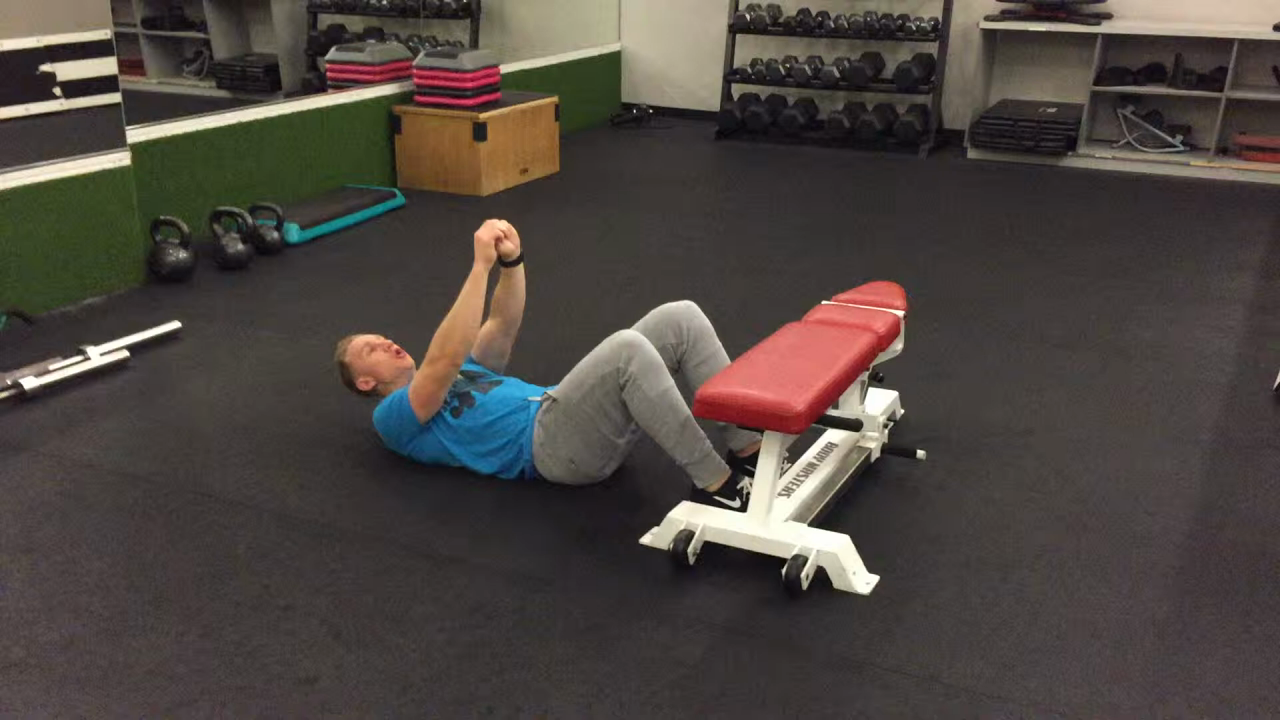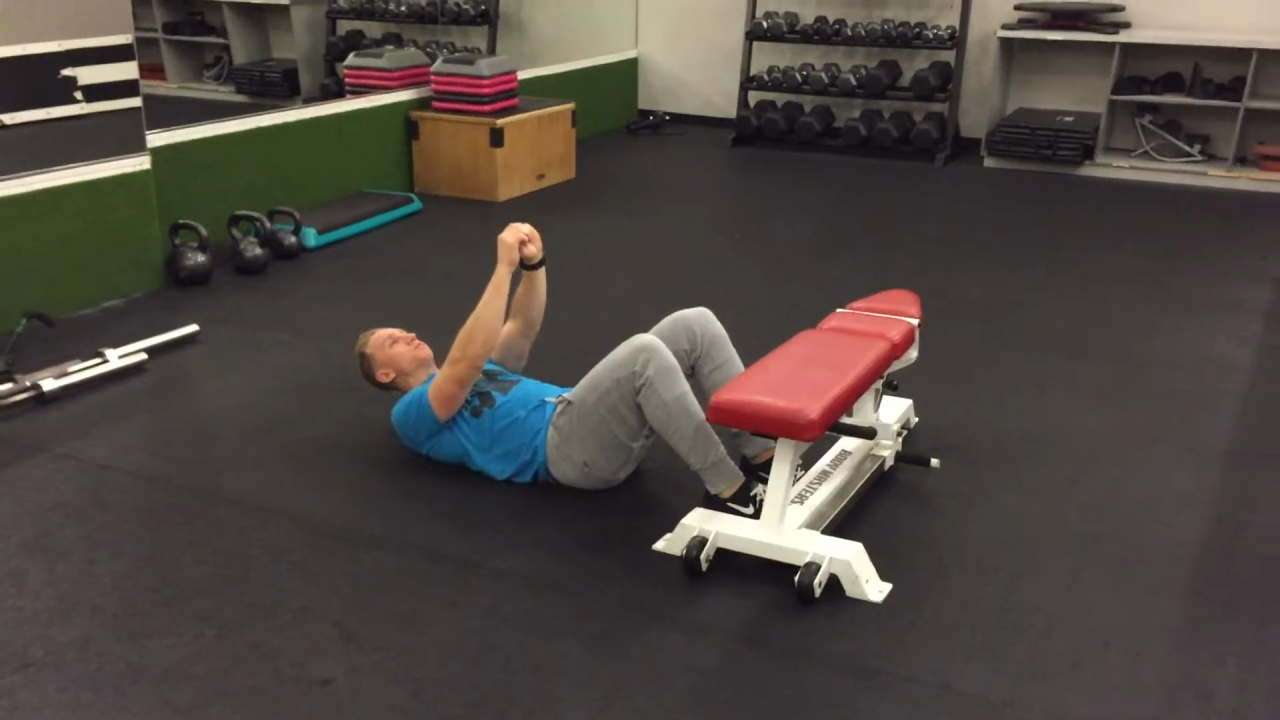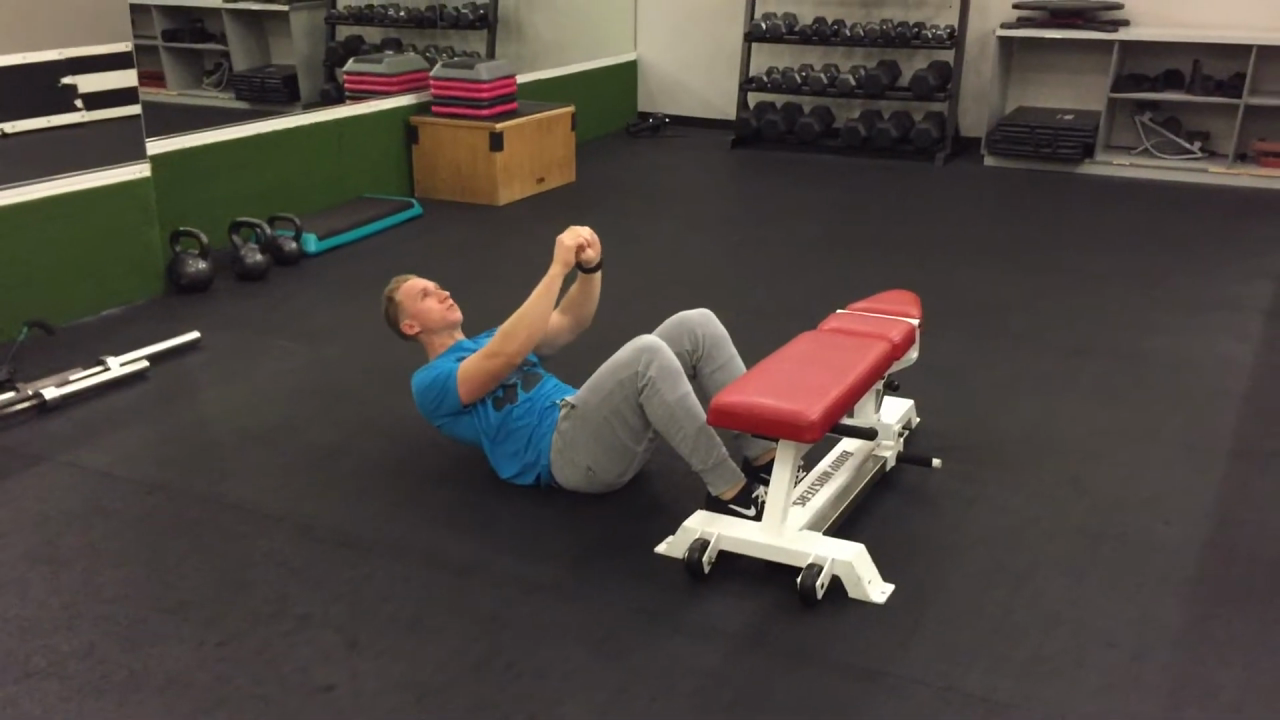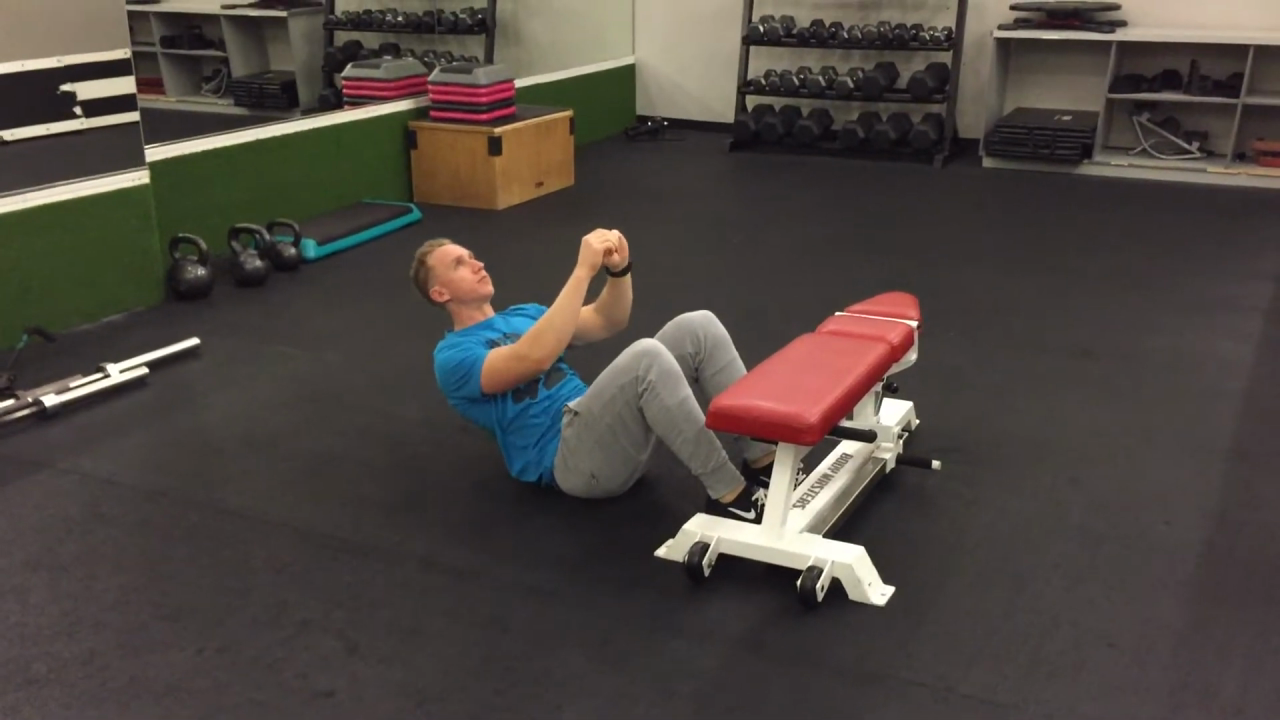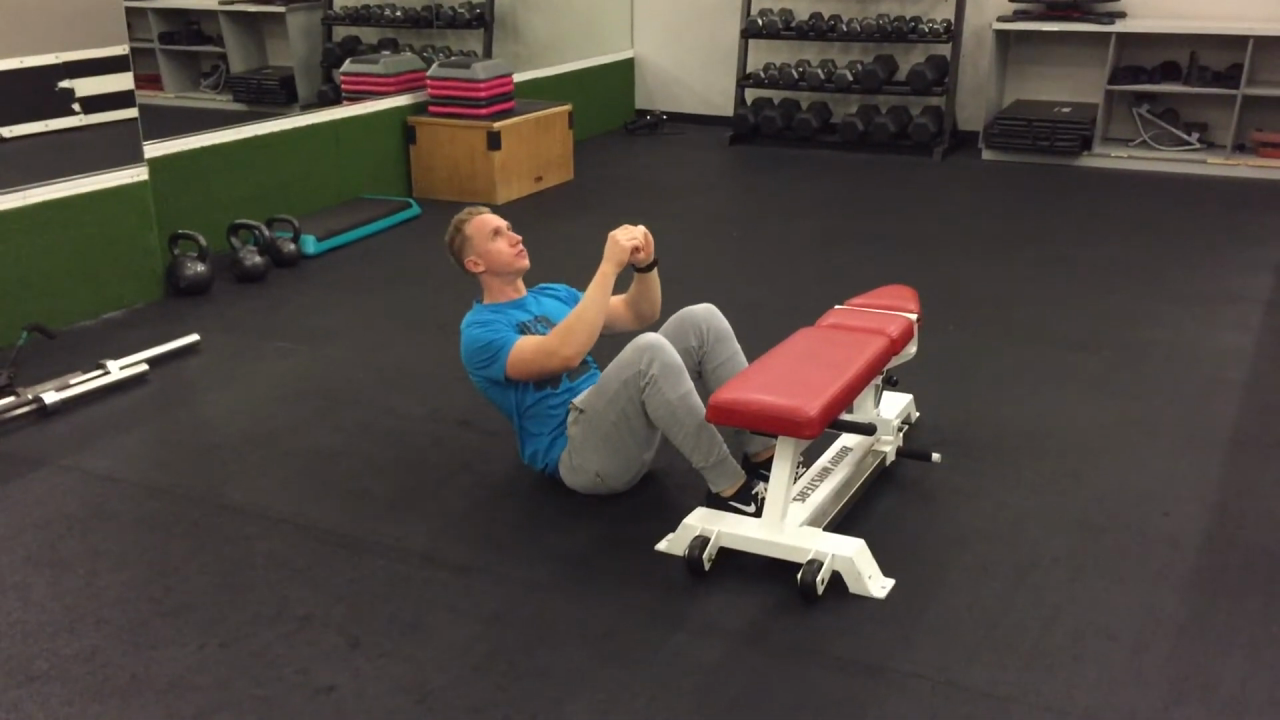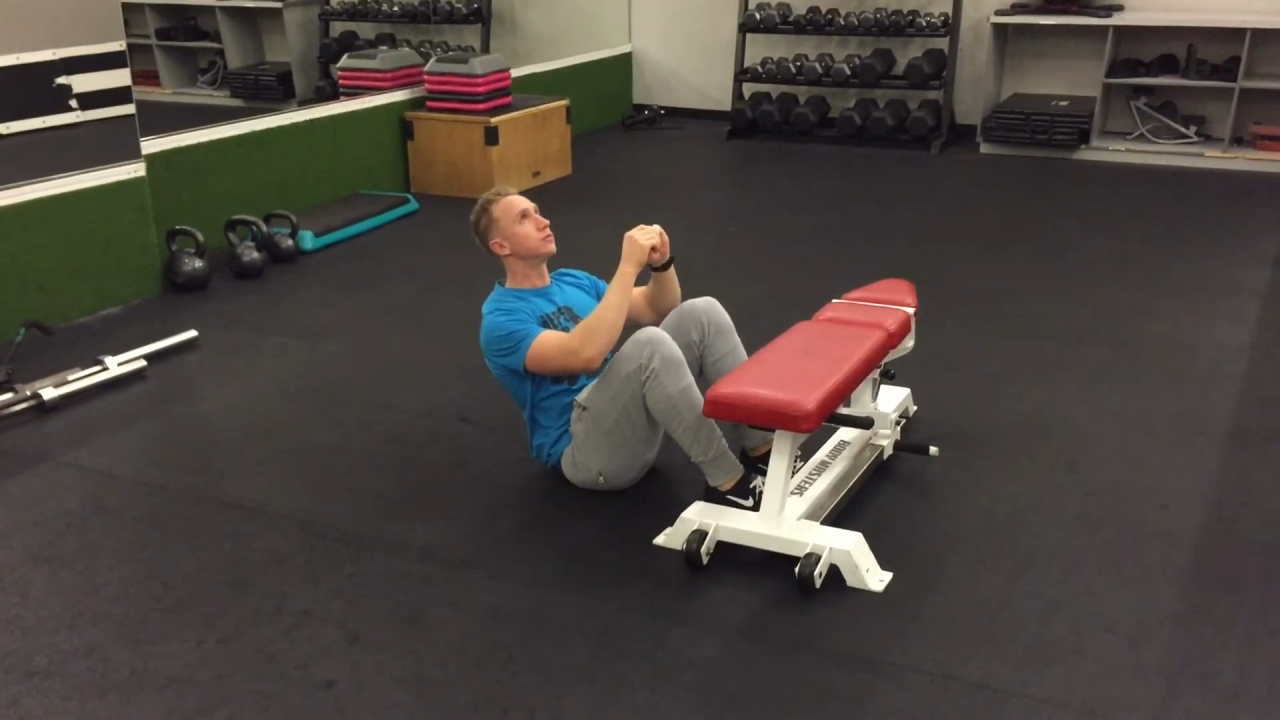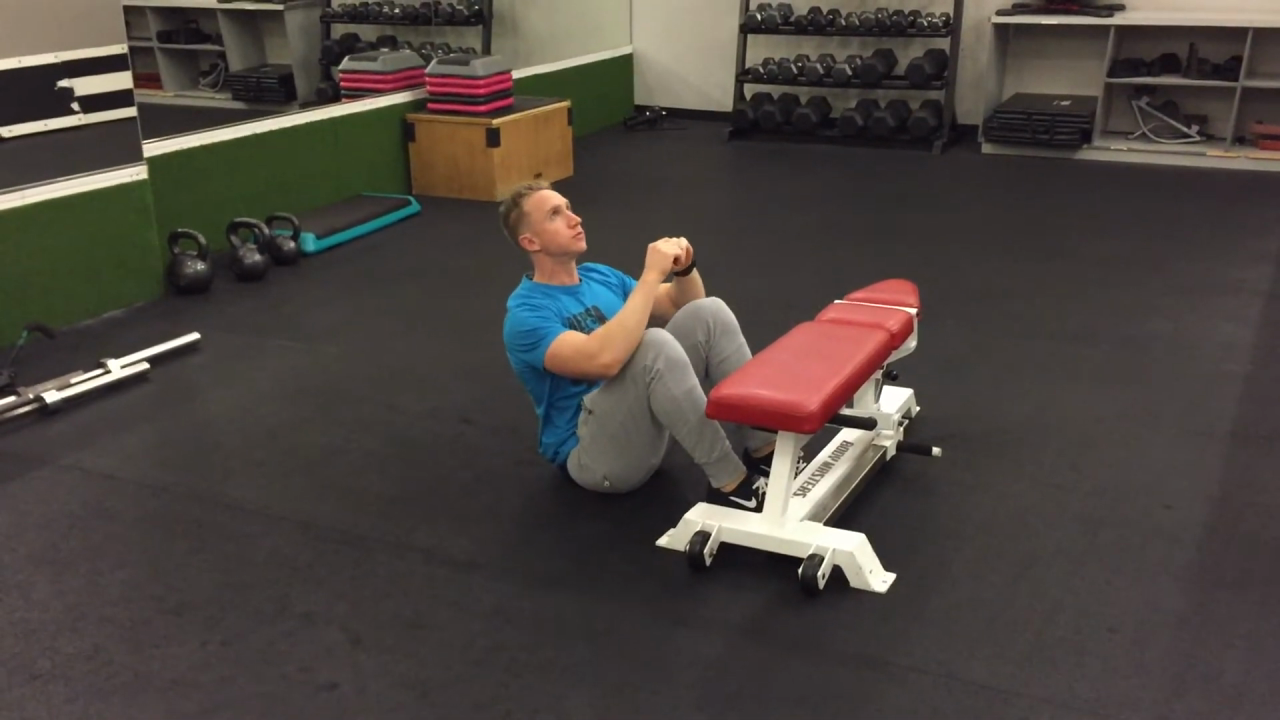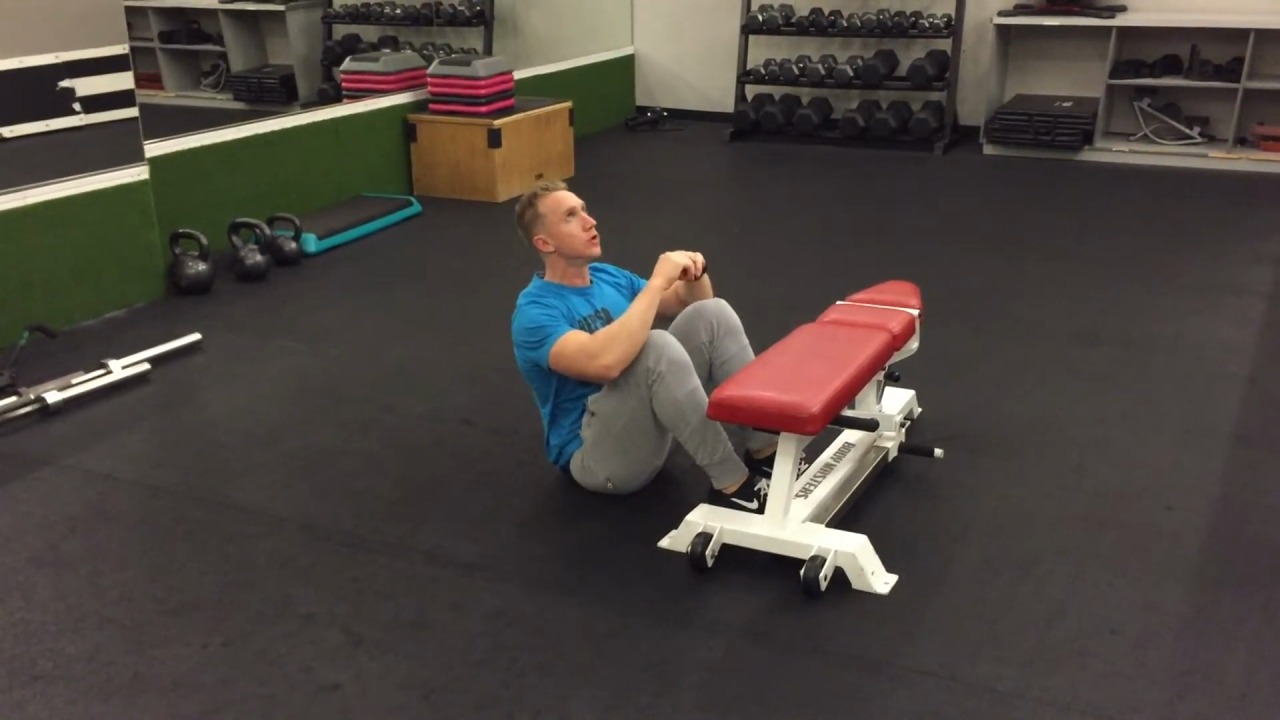
dt=0.7s
person 1, frame 1
left shoulder: (456, 378)
right shoulder: (395, 418)
left elbow: (502, 328)
right elbow: (444, 358)
left wrist: (511, 260)
right wrist: (481, 265)
left hip: (566, 414)
right hip: (550, 445)
left knee: (680, 318)
right knee: (627, 348)
left ankle: (747, 450)
right ankle: (715, 484)
person 1, frame 2
left shoulder: (471, 382)
right shoulder: (413, 416)
left elbow: (522, 329)
right elbow: (466, 360)
left wrist: (533, 263)
right wrist: (503, 268)
left hip: (588, 419)
right hip: (565, 448)
left knee: (695, 325)
right knee: (645, 353)
left ankle: (760, 457)
right ankle: (728, 491)
person 1, frame 3
left shoulder: (487, 342)
right shoulder: (431, 384)
left elbow: (571, 323)
right elbow: (508, 355)
left wrist: (590, 266)
right wrist: (558, 267)
left hip: (594, 427)
right hip: (567, 453)
left knee: (696, 326)
right knee: (647, 354)
left ankle: (762, 458)
right ankle: (730, 492)
person 1, frame 4
left shoulder: (522, 315)
right shoulder: (454, 357)
left elbow: (608, 321)
right elbow: (536, 358)
left wrist: (618, 268)
right wrist: (583, 270)
left hip: (605, 426)
right hip: (570, 457)
left knee: (698, 327)
right knee: (646, 356)
left ankle: (764, 463)
right ankle: (729, 496)
person 1, frame 5
left shoulder: (552, 295)
right shoulder: (481, 332)
left elbow: (641, 316)
right elbow: (563, 354)
left wrist: (644, 264)
right wrist: (609, 267)
left hip: (616, 415)
right hip: (577, 451)
left knee: (700, 320)
right knee: (649, 350)
left ankle: (762, 457)
right ankle: (730, 489)
person 1, frame 6
left shoulder: (573, 282)
right shoulder: (502, 318)
left elbow: (660, 311)
right elbow: (586, 354)
left wrist: (661, 263)
right wrist: (629, 266)
left hip: (629, 411)
right hip: (584, 448)
left knee: (702, 313)
right knee: (650, 344)
left ankle: (761, 451)
right ankle: (728, 483)
person 1, frame 7
left shoulder: (599, 276)
right shoulder: (526, 314)
left elbow: (683, 306)
right elbow: (603, 360)
left wrist: (683, 268)
right wrist: (651, 275)
left hip: (640, 419)
right hip: (592, 452)
left knee: (708, 313)
right knee: (655, 344)
left ankle: (764, 451)
right ankle: (731, 484)
person 1, frame 8
left shoulder: (607, 277)
right shoulder: (535, 313)
left elbow: (689, 304)
right elbow: (604, 362)
left wrist: (694, 274)
right wrist: (657, 281)
left hip: (645, 419)
right hip: (595, 453)
left knee: (714, 315)
right knee: (658, 346)
left ankle: (766, 453)
right ankle: (733, 485)
